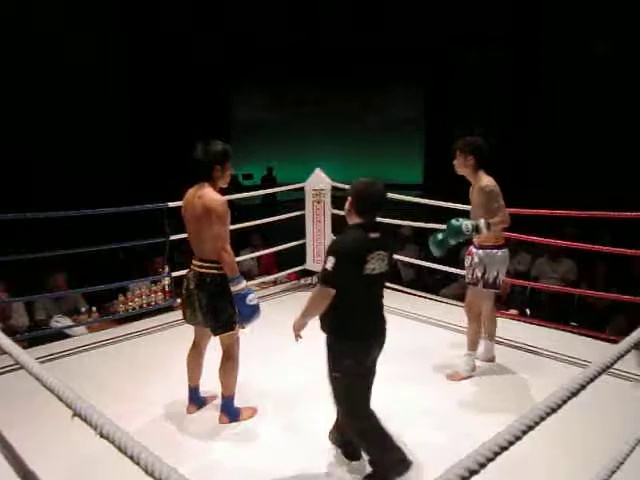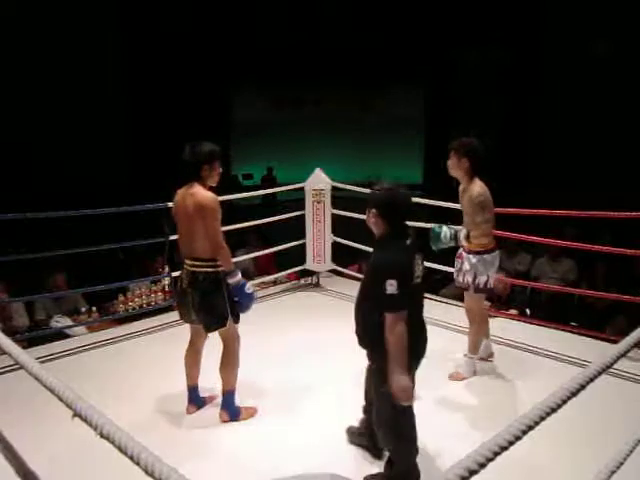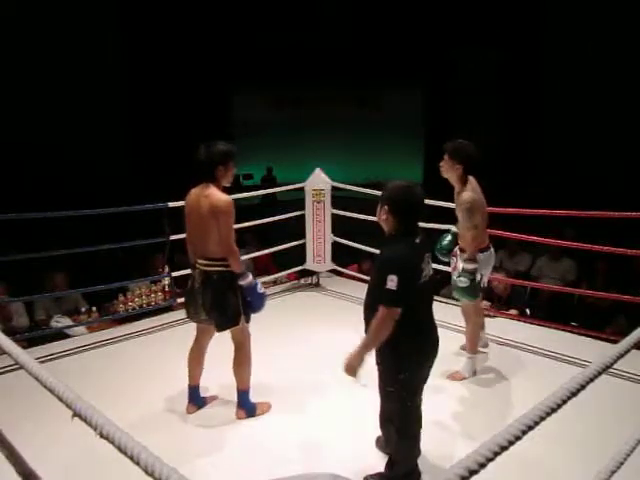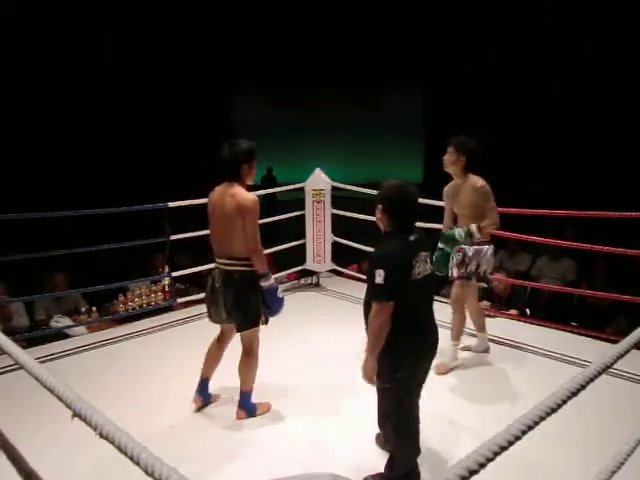
dt=0.5s
person 1, frame 1
left shoulder: (345, 244)
right shoulder: (382, 241)
left elbow: (325, 292)
left wrist: (302, 319)
left hip: (347, 336)
right hip: (373, 330)
left knee: (350, 399)
right knee: (355, 389)
right ankle: (347, 438)
person 1, frame 2
left shoulder: (388, 259)
right shoulder: (404, 243)
left elbow: (395, 321)
left wrist: (399, 371)
left hip: (394, 349)
right hip: (410, 342)
left knee: (393, 409)
right knee: (378, 388)
right ankle: (370, 435)
person 1, frame 3
left shoulder: (395, 256)
right shoulder: (417, 243)
left elbow: (388, 315)
left wrist: (359, 353)
left hip: (401, 350)
right hip: (422, 341)
left knee: (398, 409)
right knee: (407, 403)
right ankle: (396, 442)
person 1, frame 4
left shoulder: (387, 253)
right shoulder: (420, 243)
left elbow: (381, 310)
left wrist: (371, 356)
left hip: (400, 347)
right hip: (424, 339)
left knee: (395, 408)
right knee: (406, 402)
right ankle: (396, 440)
person 2, frame 1
left shoulder: (189, 195)
right shoulder: (216, 201)
right elbow: (224, 250)
right wrist: (240, 286)
left hip: (195, 276)
right hip: (215, 279)
left knee: (199, 341)
right knee: (230, 346)
left ankle: (194, 399)
right ankle: (228, 410)
person 2, frame 2
left shoulder: (180, 196)
right shoulder: (207, 199)
right elbow: (218, 245)
right wrist: (236, 277)
left hip: (190, 274)
right hip: (209, 278)
left knee: (197, 339)
right knee: (231, 340)
left ankle: (194, 399)
right ankle: (229, 408)
person 2, frame 3
left shoulder: (191, 196)
right shoulder: (222, 201)
left elbow: (189, 240)
right elbow: (230, 249)
right wrist: (247, 279)
left hip: (200, 275)
right hip: (221, 277)
left knee: (201, 338)
right knee: (242, 341)
left ankle: (194, 399)
right ankle: (244, 405)
person 2, frame 4
left shoulder: (215, 195)
right shoulder: (248, 200)
right elbow: (254, 249)
right wrist: (268, 280)
left hip: (220, 274)
right hip: (242, 277)
left knee: (224, 335)
right knee: (250, 344)
left ankle: (202, 393)
right ankle: (245, 406)
person 3, frame 1
left shoulder: (486, 186)
right shoulder: (475, 186)
left elbow: (503, 220)
left wrist: (474, 227)
right wrist: (447, 235)
left hip: (490, 253)
right hip: (481, 250)
left knee: (472, 307)
right knee: (485, 305)
left ankle: (468, 364)
right ankle: (488, 351)
person 3, frame 2
left shoulder: (477, 193)
right shoulder: (464, 188)
left elbow: (485, 233)
left wrist: (453, 236)
left hip: (481, 257)
right hip: (471, 254)
left knee: (472, 309)
right knee: (477, 305)
left ankle: (469, 364)
right ankle: (485, 348)
person 3, frame 3
left shoulder: (468, 197)
right shoulder: (464, 184)
left elbow: (471, 239)
left wrist: (468, 271)
right wrist: (452, 235)
left hip: (477, 255)
right hip: (467, 251)
left knee: (468, 307)
right knee: (472, 300)
left ankle: (470, 365)
right ankle: (480, 339)
person 3, frame 4
left shoulder: (479, 187)
right shoulder: (449, 189)
left elbow: (494, 221)
left wrist: (467, 234)
right wrist: (443, 248)
left hip: (478, 248)
right hip: (461, 247)
left knee: (457, 298)
right knee: (470, 298)
left ankle: (452, 355)
right ankle: (482, 342)
